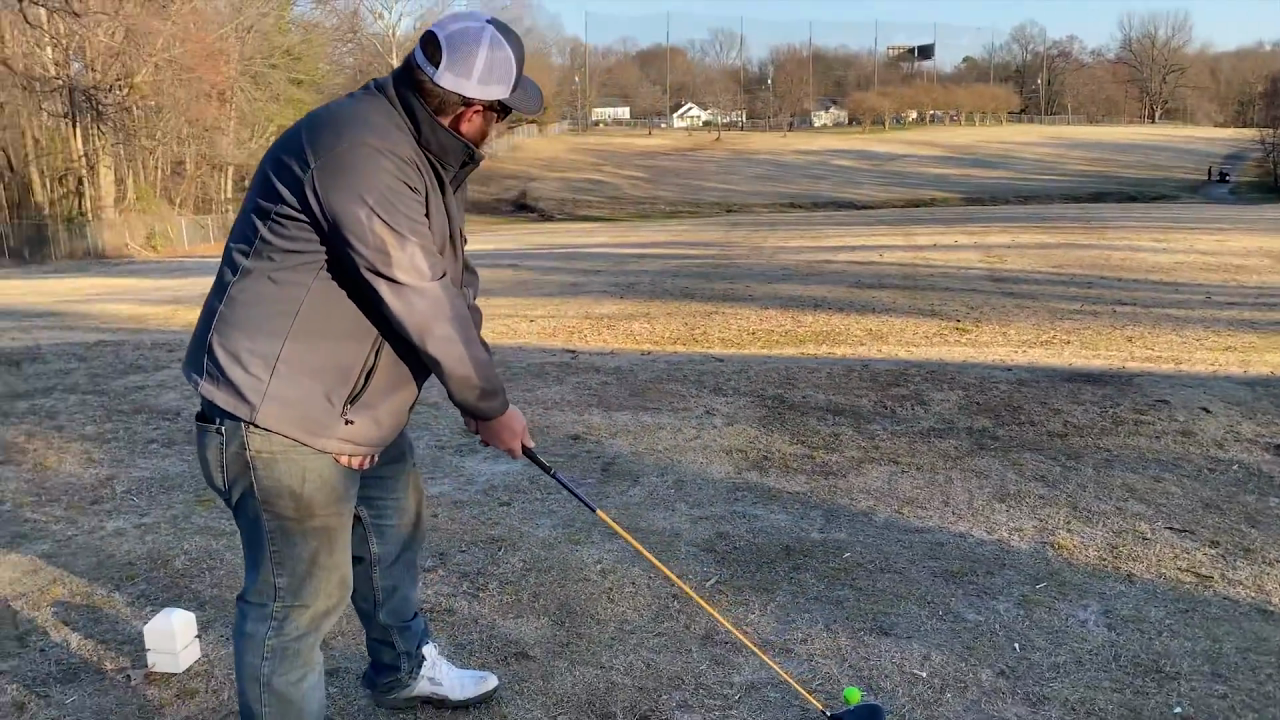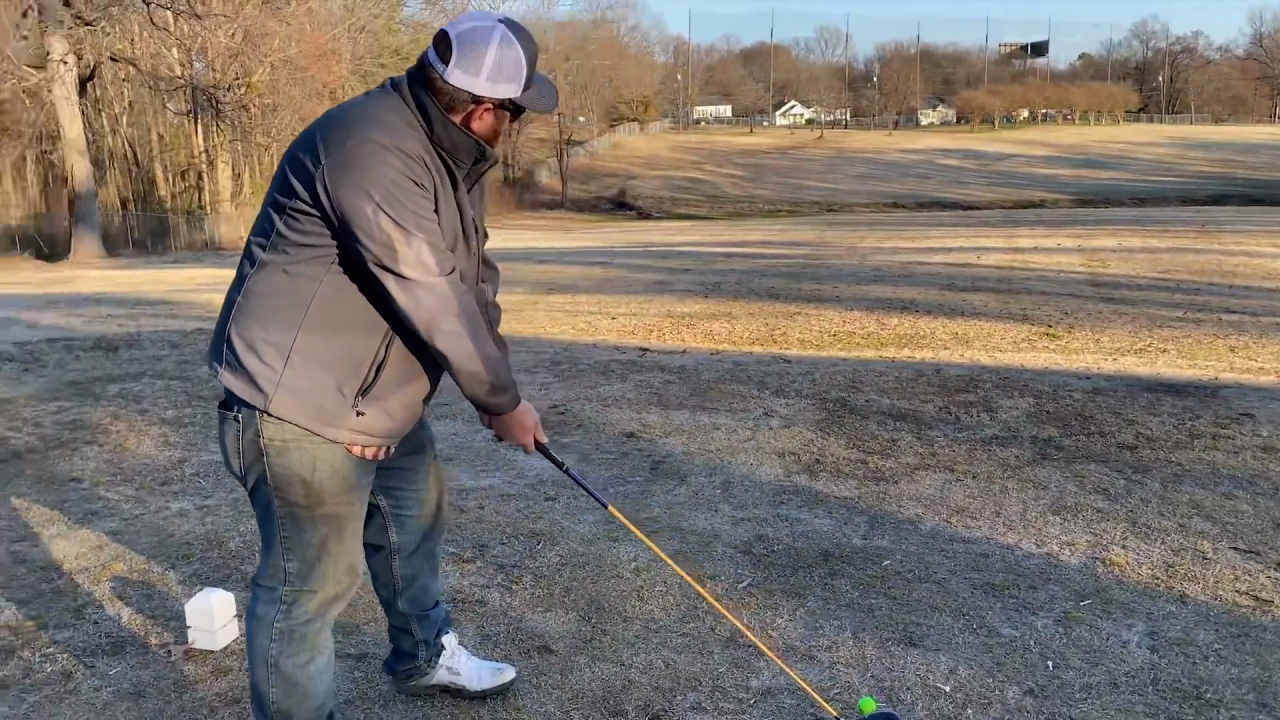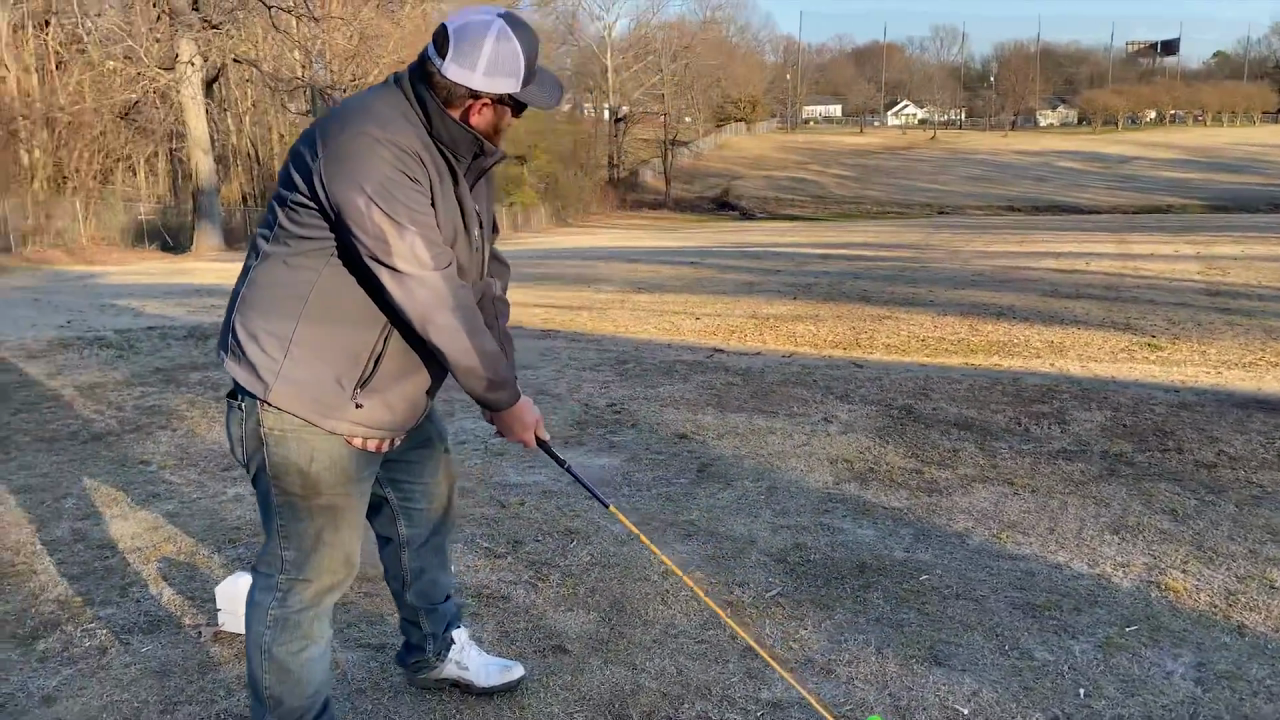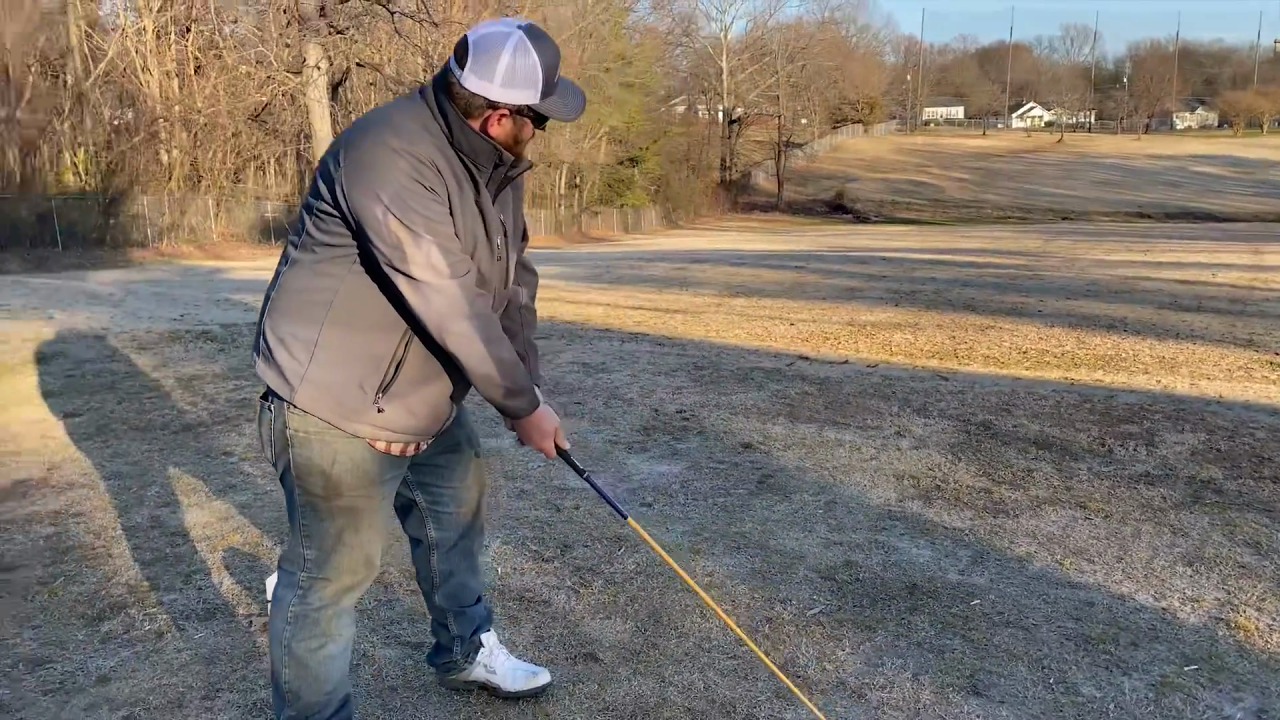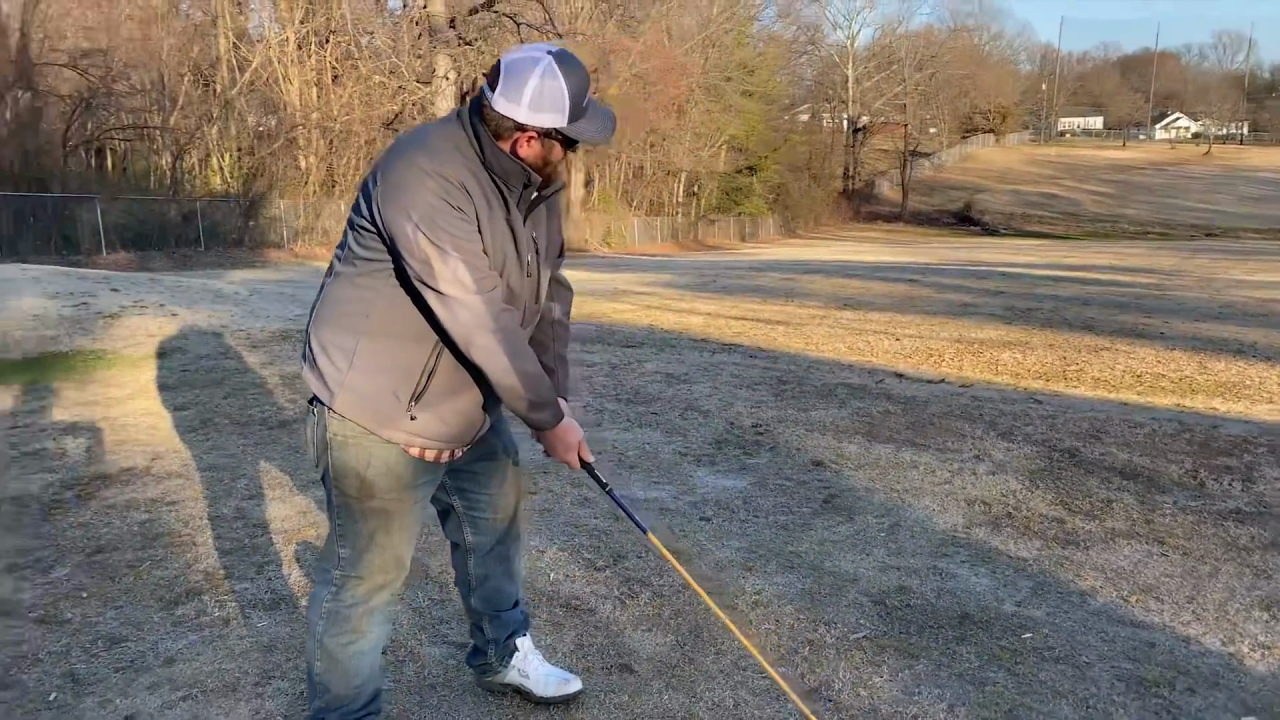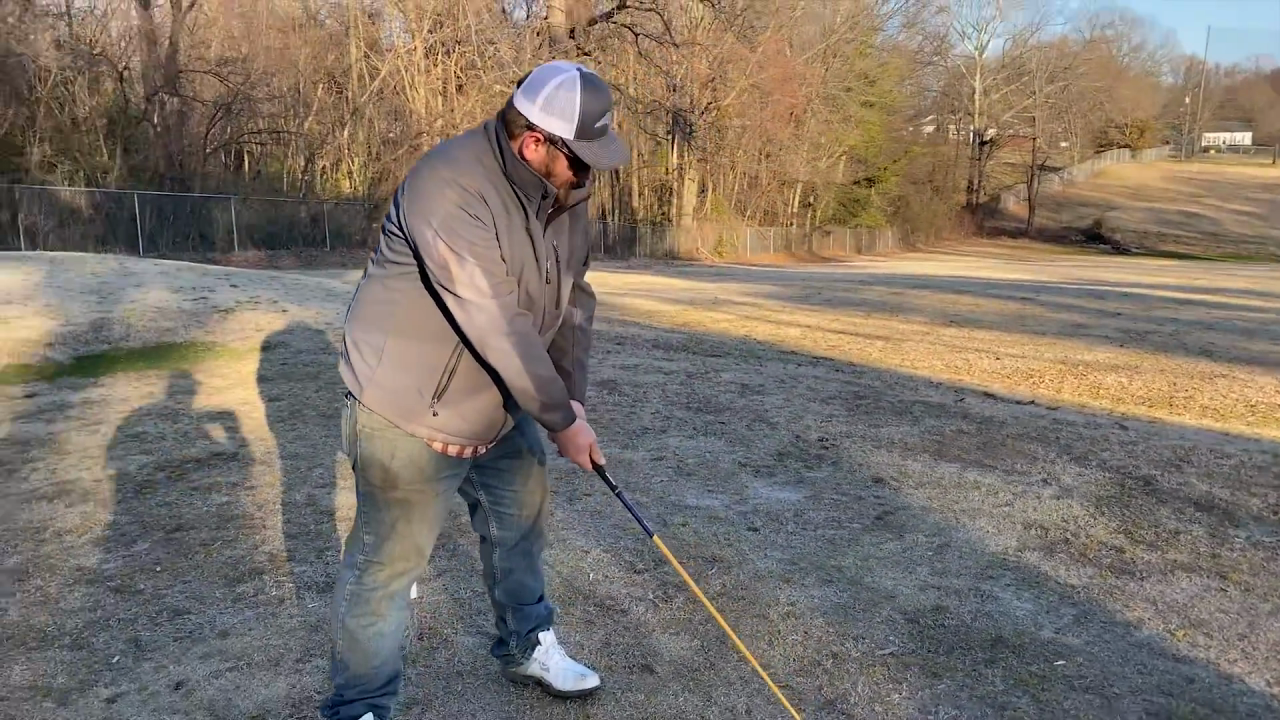
dt=0.4s
person 1, frame 1
left shoulder: (420, 147)
right shoulder: (362, 149)
left elbow: (451, 284)
right elbow: (420, 304)
left wrist: (480, 395)
right wrist: (491, 406)
left hip: (357, 404)
right hip: (283, 416)
left knee: (393, 532)
right knee: (298, 599)
person 1, frame 2
left shoulder: (444, 148)
right shoulder: (372, 148)
left elbow: (472, 277)
right elbow: (431, 302)
left wrist: (496, 387)
right wrist: (503, 400)
left hip: (379, 397)
right hip: (303, 408)
left knee: (413, 522)
right knee: (308, 585)
left ankle: (424, 656)
person 1, frame 3
left shoulder: (458, 146)
right shoulder: (369, 143)
left elbow: (482, 271)
right elbow: (429, 297)
left wrist: (501, 377)
right wrist: (503, 396)
left hip: (393, 392)
right hip: (310, 401)
left knee: (423, 516)
right knee: (308, 574)
left ankle: (435, 649)
person 1, frame 4
left shoulder: (491, 160)
right shoulder: (391, 155)
left elbow: (512, 275)
right elbow: (450, 307)
left wrist: (525, 381)
right wrist: (522, 405)
left hip: (428, 398)
right hip: (340, 405)
left knee: (455, 518)
right knee: (332, 572)
left ankle: (466, 650)
person 1, frame 5
left shoulder: (534, 180)
right shoulder: (425, 176)
left elbow: (548, 290)
right elbow: (479, 321)
left wrist: (556, 394)
right wrist: (548, 418)
left hip: (470, 407)
right hip: (381, 413)
left knee: (493, 525)
right knee: (367, 572)
left ankle: (502, 653)
person 1, frame 6
right shoulder: (451, 184)
left elbow: (572, 297)
right elbow: (496, 324)
left wrist: (571, 396)
right wrist: (561, 418)
left hip: (498, 405)
right hip: (410, 410)
left knee: (520, 520)
right knee: (389, 560)
left ankle: (526, 645)
